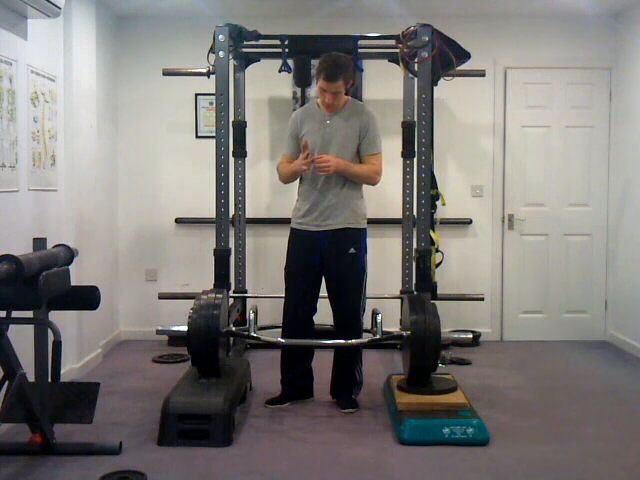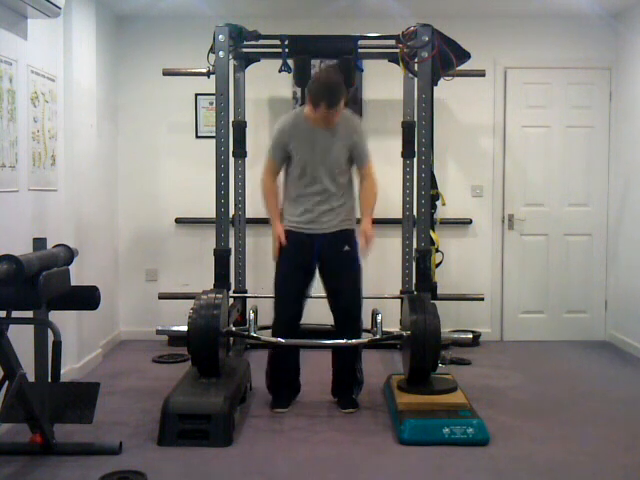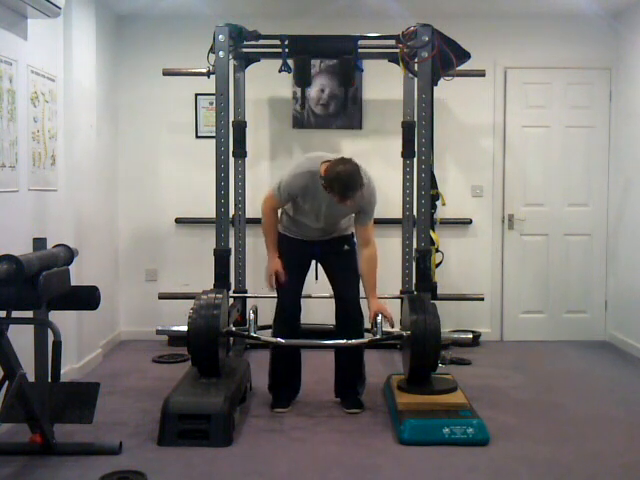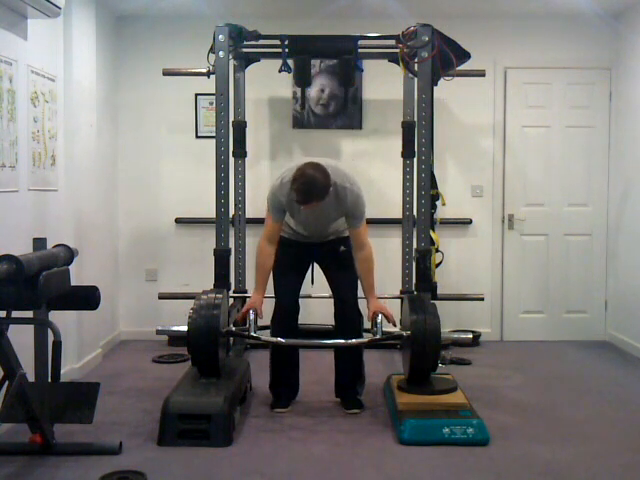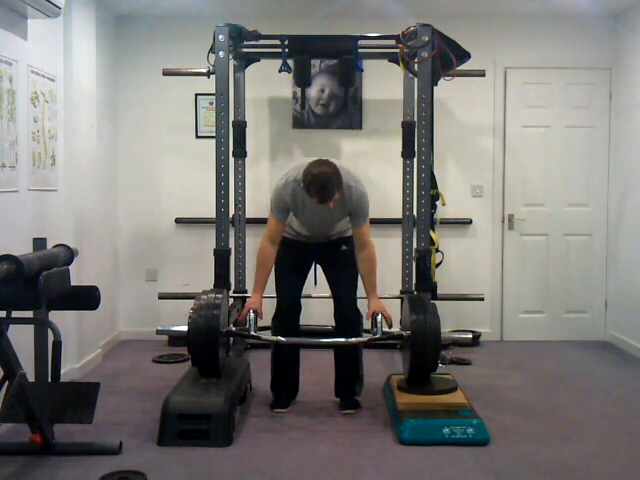
dt=1s
person 1, frame 1
left shoulder: (363, 118)
right shoulder: (300, 117)
left elbow: (374, 172)
right elbow: (283, 172)
left wrist: (340, 164)
right wrist: (299, 165)
left hip: (347, 229)
right hip: (304, 228)
left knee: (348, 315)
right knee: (296, 312)
left ankle: (346, 388)
right ankle: (295, 385)
person 1, frame 2
left shoulder: (353, 128)
right shoulder: (288, 127)
left elbow: (366, 177)
right elbow: (270, 176)
left wrist: (367, 221)
right wrist: (276, 223)
left hip: (340, 233)
right hip: (294, 233)
left knee: (348, 311)
right knee: (286, 313)
left ankle: (346, 389)
right ankle: (283, 388)
person 1, frame 3
left shoulder: (366, 189)
right shoulder: (301, 176)
left elbow: (366, 244)
right elbow: (269, 207)
left wrist: (373, 297)
right wrist: (273, 258)
left hip: (338, 239)
right hip: (293, 237)
left knee: (350, 307)
right knee: (287, 308)
left ankle: (349, 391)
right ankle: (283, 391)
person 1, frame 4
left shoulder: (349, 191)
right shoulder: (280, 189)
left elbow: (361, 247)
right elbow: (268, 242)
left wrist: (372, 298)
right wrist: (258, 294)
left hip: (336, 240)
right hip: (292, 241)
left knee: (348, 307)
right knee: (284, 308)
left ankle: (349, 391)
right ankle: (283, 391)
person 1, frame 5
left shoulder: (355, 191)
right shoulder: (286, 188)
left elbow: (364, 246)
right elbow: (271, 242)
left wrist: (373, 297)
right wrist: (257, 294)
left hip: (339, 241)
right hip: (295, 241)
left knee: (347, 310)
right knee: (286, 310)
left ankle: (348, 392)
right ankle: (283, 392)
